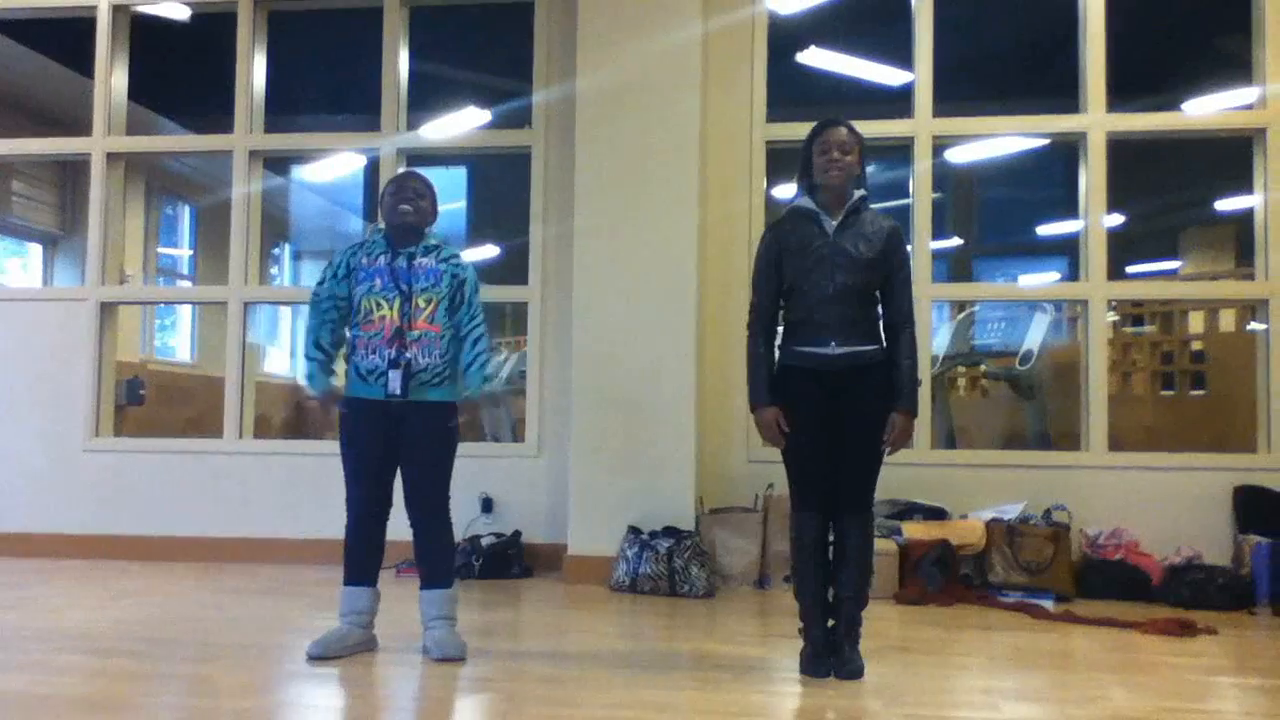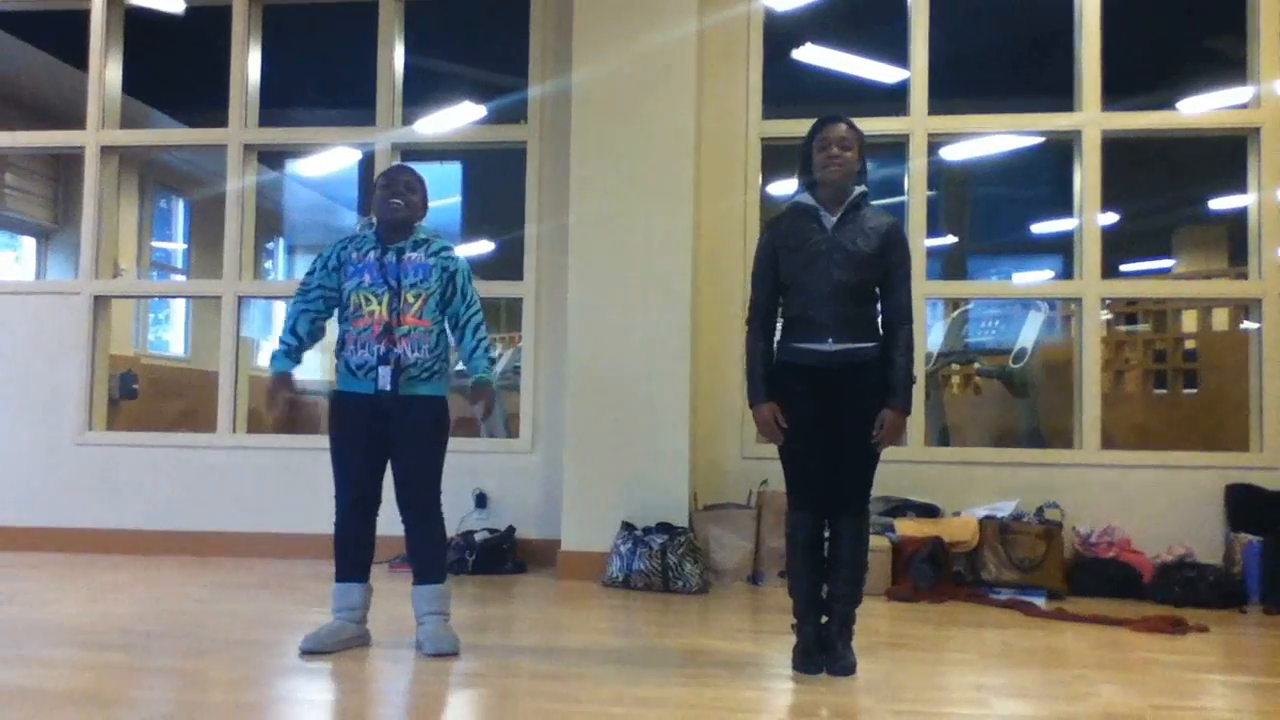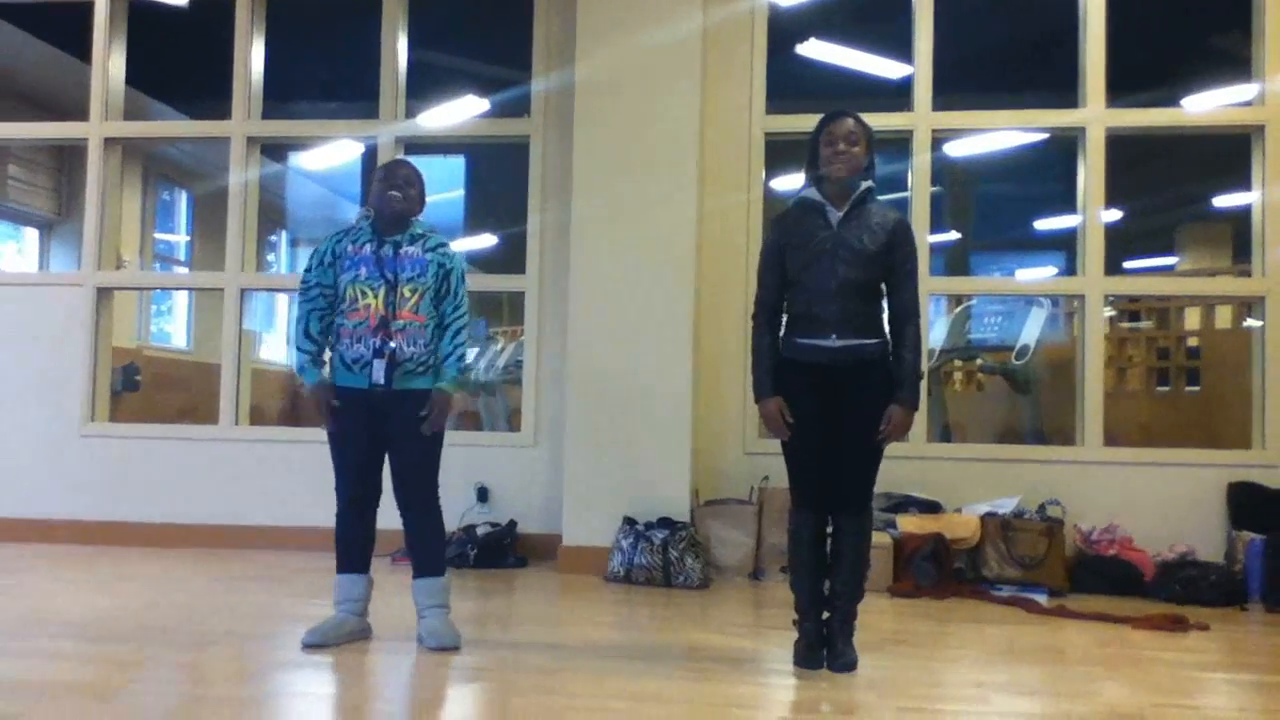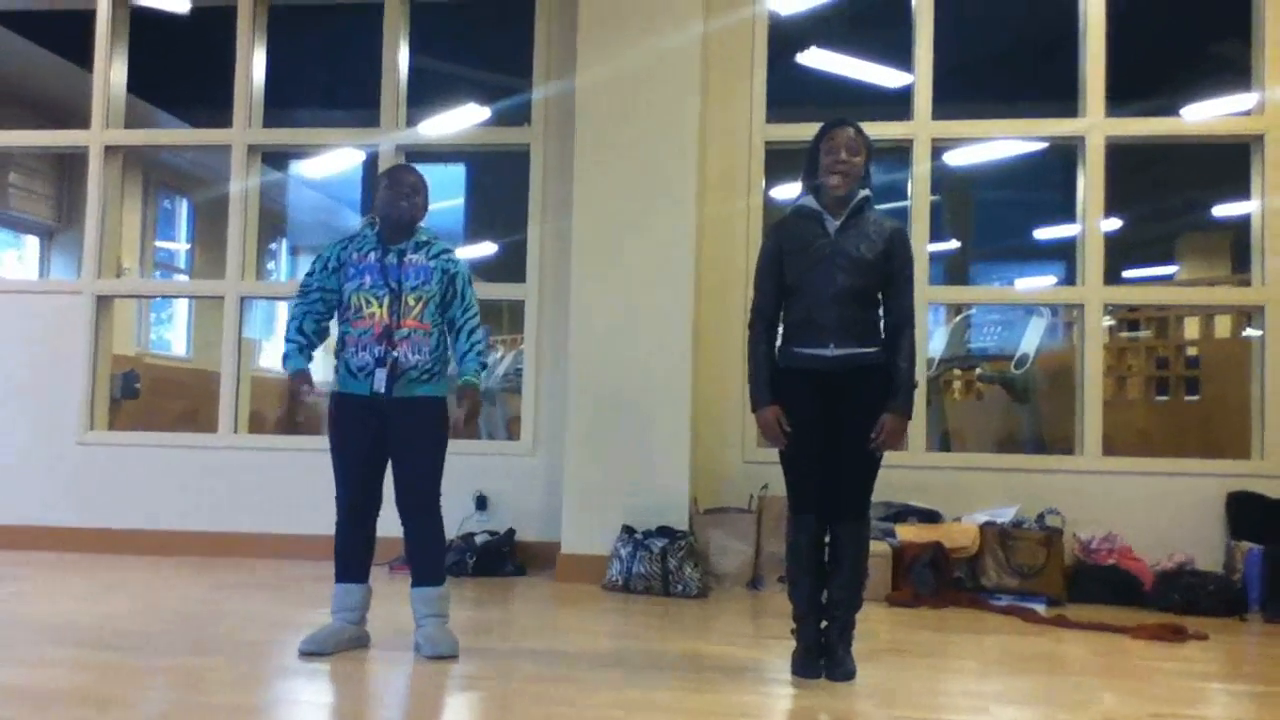
dt=0.3s
person 1, frame 1
left shoulder: (884, 232)
right shoulder: (782, 233)
left elbow: (901, 323)
right elbow: (761, 322)
left wrist: (905, 403)
right wrist: (761, 399)
left hip: (865, 381)
right hip: (801, 381)
left knee: (854, 510)
right knee: (809, 510)
left ankle: (847, 637)
right ankle: (815, 636)
person 1, frame 2
left shoulder: (884, 229)
right shoulder: (782, 228)
left elbow: (899, 320)
right elbow: (761, 317)
left wrist: (899, 399)
right wrist: (760, 394)
left hip: (861, 379)
right hip: (798, 378)
left knee: (850, 506)
right knee: (804, 506)
left ankle: (840, 634)
right ankle: (807, 632)
person 1, frame 3
left shoulder: (889, 225)
right shoulder: (788, 223)
left elbow: (905, 316)
right elbow: (766, 312)
left wrist: (906, 395)
right wrist: (765, 389)
left hip: (865, 375)
right hip: (801, 373)
left knee: (852, 504)
right knee: (807, 503)
left ankle: (842, 629)
right ankle: (808, 628)
person 1, frame 4
left shoulder: (888, 234)
right shoulder: (785, 231)
left elbow: (901, 325)
right elbow: (763, 321)
left wrist: (900, 403)
right wrist: (763, 397)
left hip: (863, 383)
right hip: (800, 382)
left knee: (850, 512)
right knee: (806, 511)
left ankle: (840, 639)
right ankle: (806, 636)
person 2, frame 1
left shoulder: (453, 267)
right shoulder: (352, 260)
left elbow: (472, 332)
right elbow: (325, 321)
left wrist: (469, 388)
right wrist: (320, 379)
left hip: (430, 405)
right hip: (366, 404)
left knee: (430, 511)
right knee: (364, 510)
left ankle: (440, 623)
right ankle: (356, 623)
person 2, frame 2
left shoulder: (444, 260)
right shoulder: (342, 255)
left elbow: (468, 319)
right elbow: (309, 309)
left wrist: (481, 374)
right wrist: (283, 363)
left hip: (421, 400)
right hip: (355, 398)
left knee: (421, 506)
right knee: (353, 505)
left ankle: (433, 619)
right ankle: (348, 617)
person 2, frame 3
left shoulder: (440, 255)
right shoulder: (338, 248)
left elbow: (455, 322)
right elbow: (312, 312)
left wrist: (446, 384)
right wrist: (313, 374)
left hip: (416, 393)
right hip: (351, 392)
left knee: (420, 499)
right knee: (353, 499)
left ankle: (433, 612)
right ankle: (350, 611)
person 2, frame 4
left shoulder: (444, 261)
right shoulder: (342, 254)
left elbow: (466, 324)
right elbow: (310, 311)
left wrist: (470, 378)
right wrist: (297, 363)
left hip: (421, 401)
right hip: (354, 400)
left knee: (420, 507)
right knee: (354, 507)
left ankle: (431, 621)
right ankle: (348, 619)
